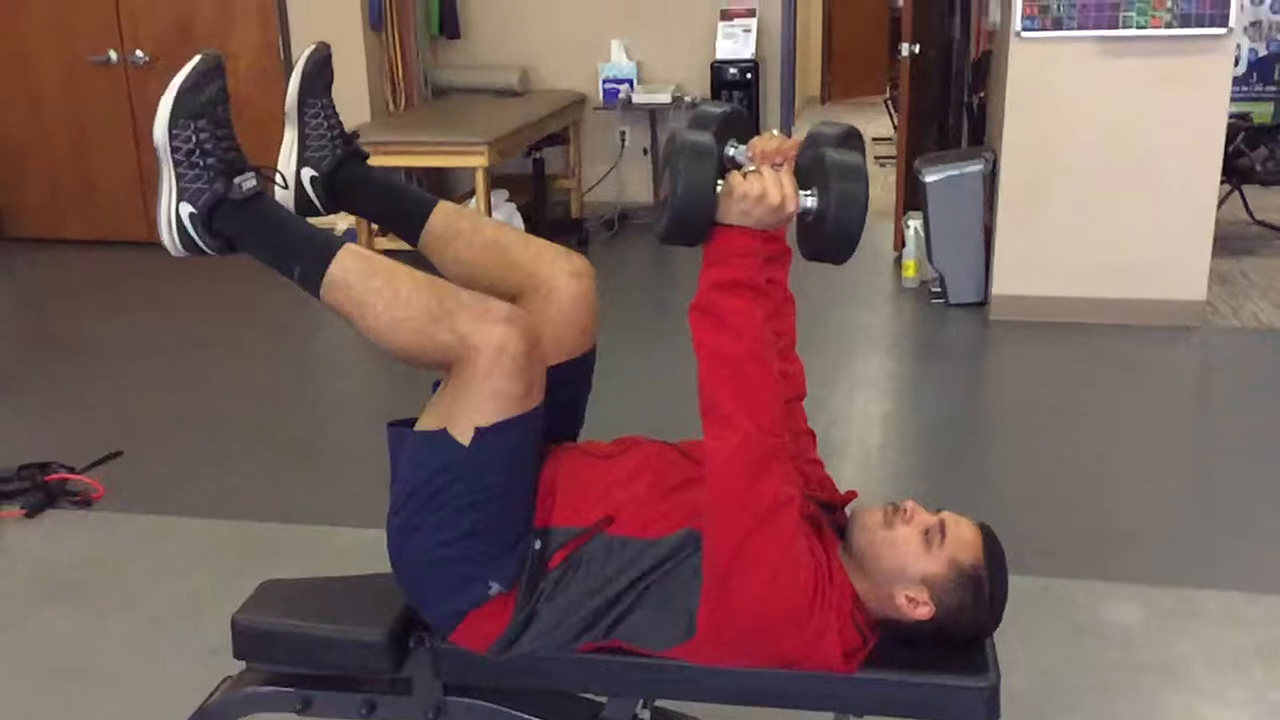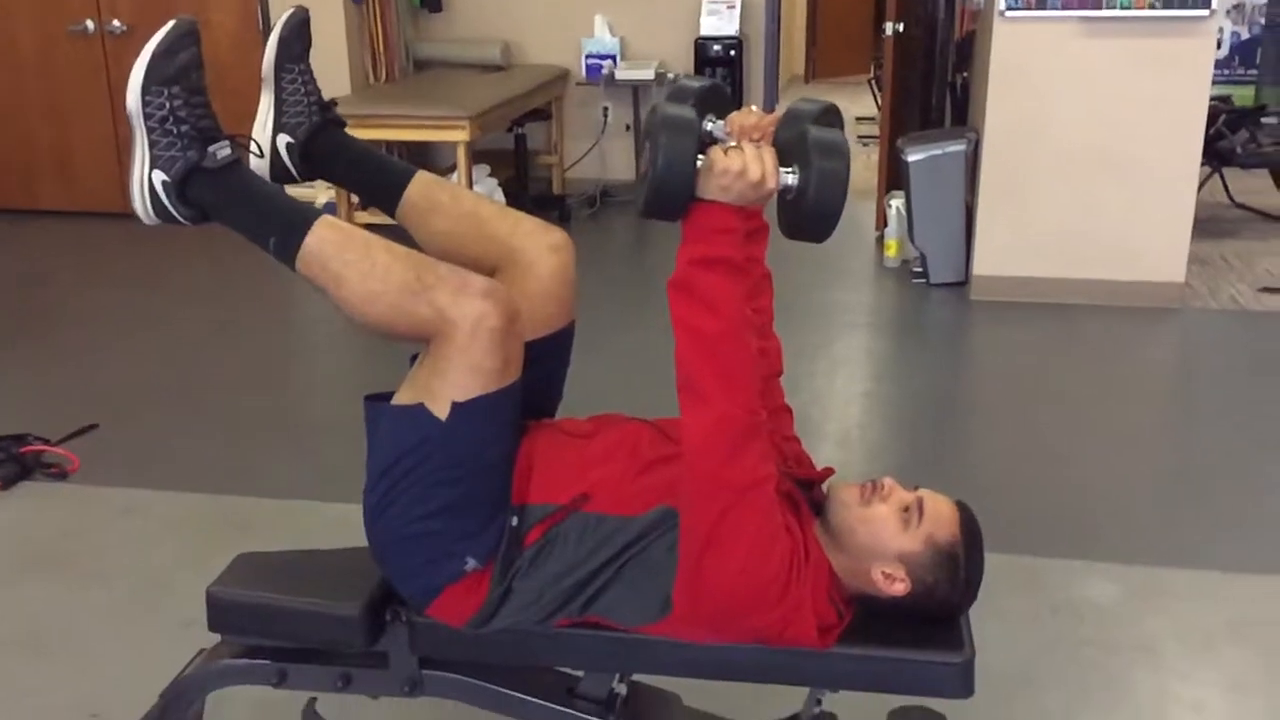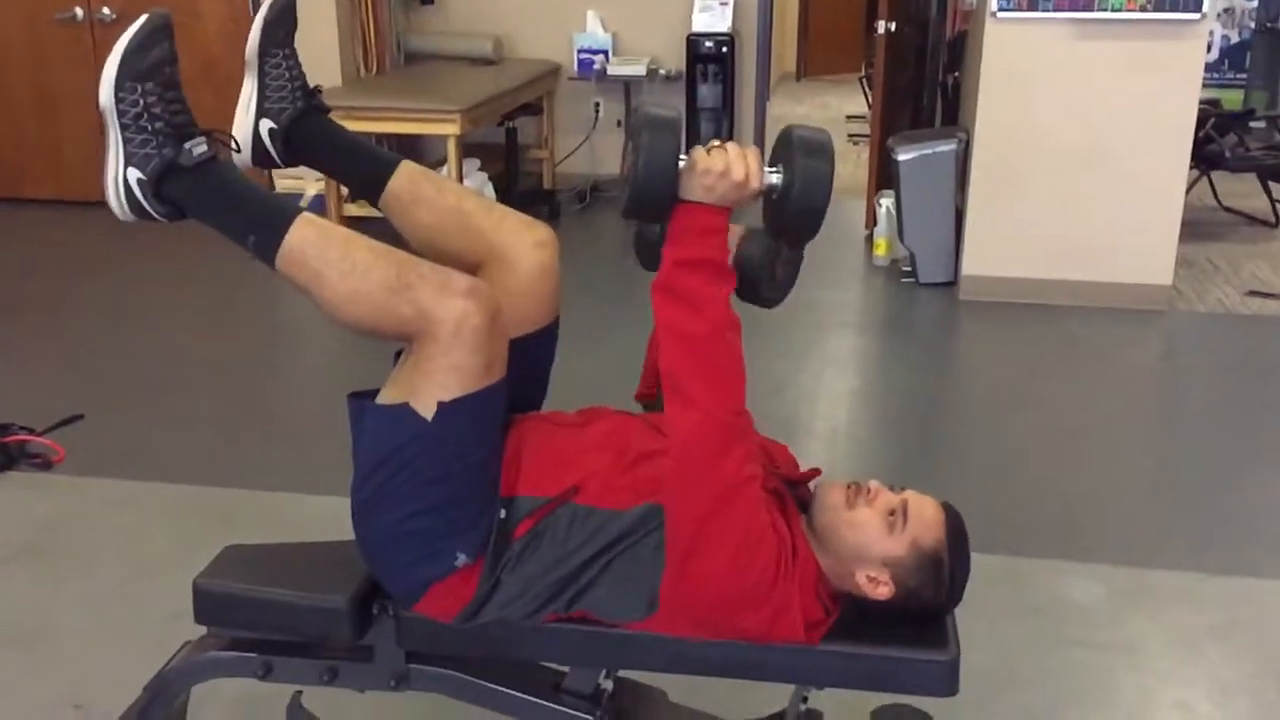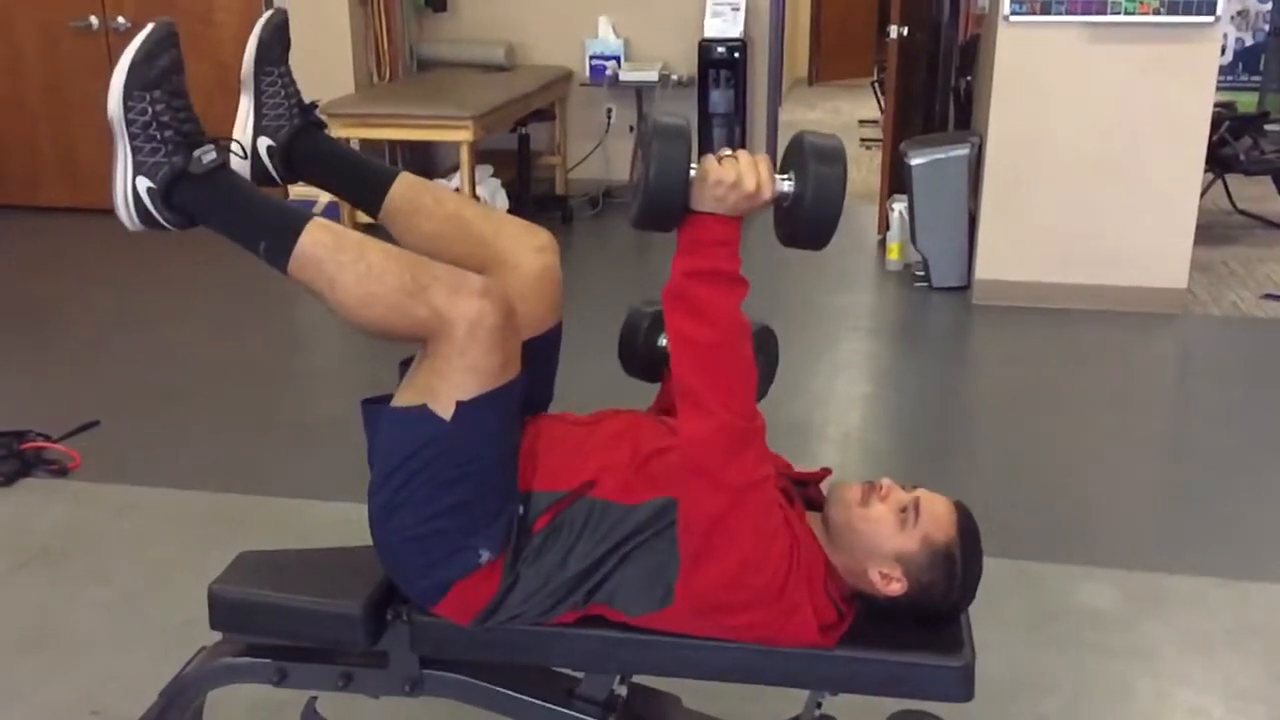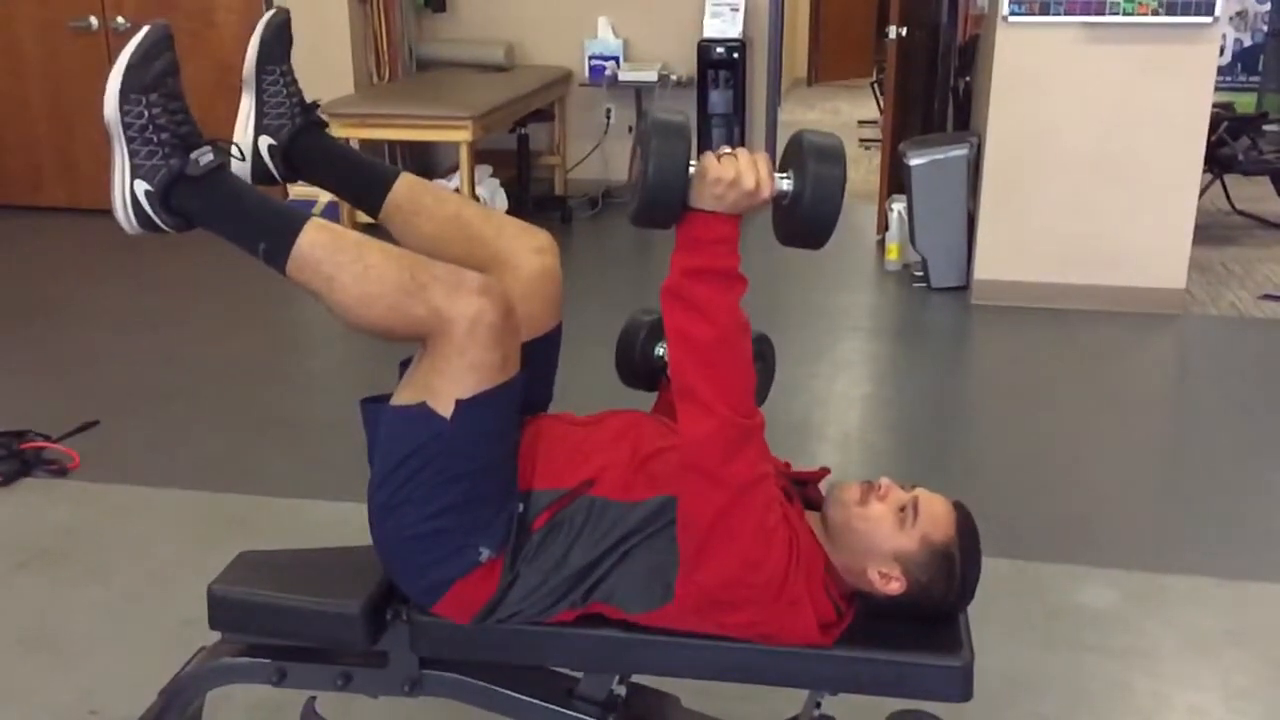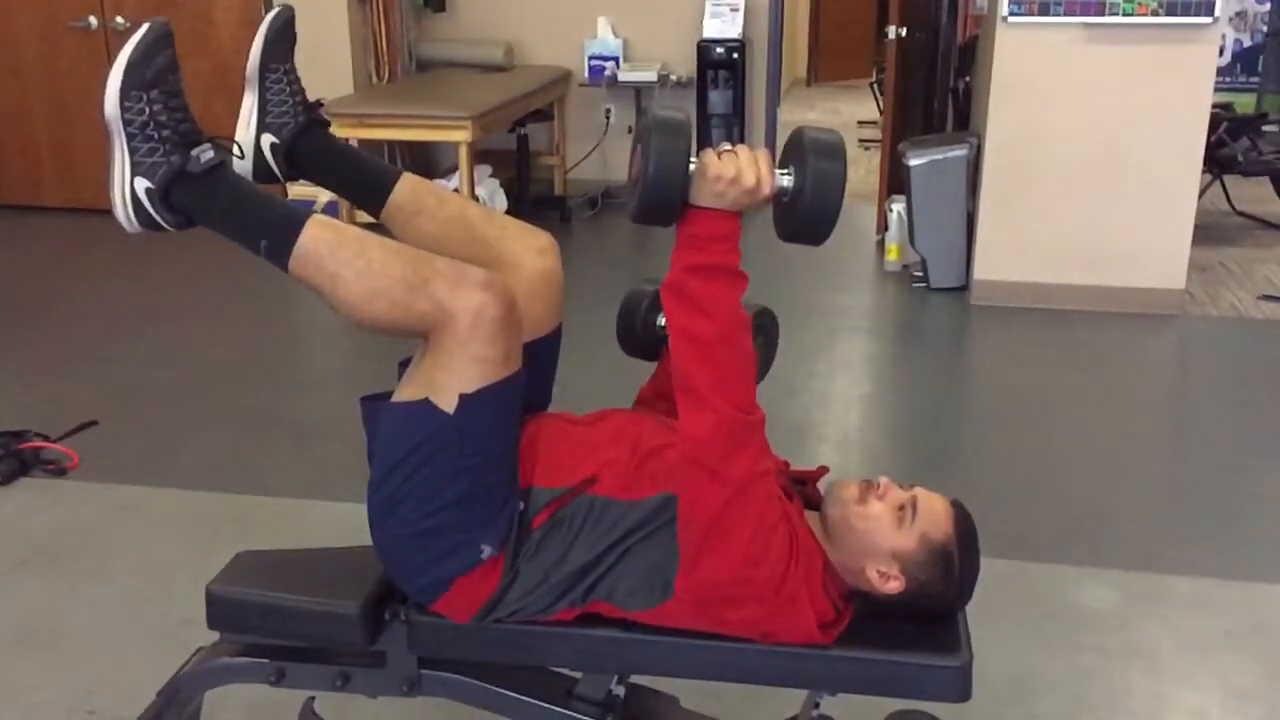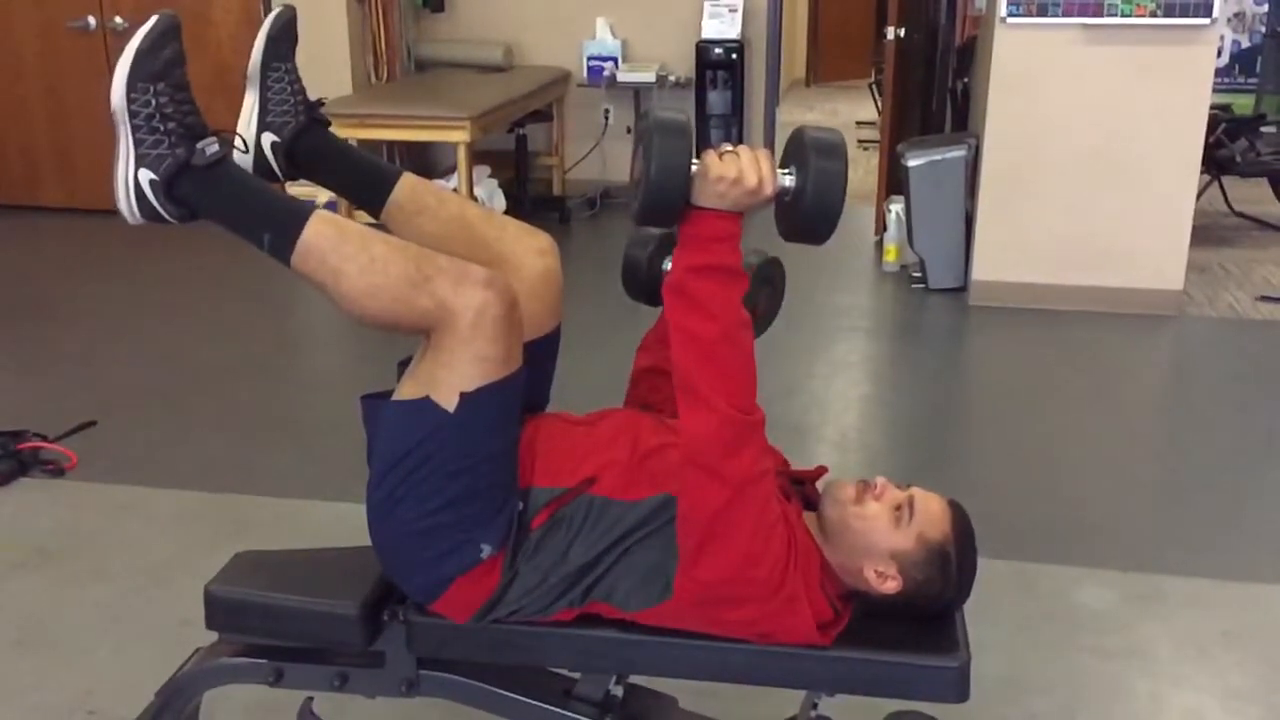
dt=0.7s
person 1, frame 1
left shoulder: (794, 610)
right shoulder: (817, 517)
left elbow: (745, 434)
right elbow: (772, 404)
left wrist: (740, 238)
right wrist: (763, 232)
left hip: (486, 585)
right hip: (534, 501)
left knee: (496, 333)
right knee: (561, 281)
left ankle: (226, 207)
right ankle: (332, 174)
person 1, frame 2
left shoulder: (768, 588)
right shoulder: (794, 495)
left elbow: (723, 413)
right elbow: (750, 381)
left wrist: (720, 215)
right wrist: (742, 213)
left hip: (462, 559)
right hip: (511, 478)
left knee: (476, 307)
right knee: (542, 256)
left ankle: (197, 179)
right ankle: (305, 144)
person 1, frame 3
left shoulder: (757, 581)
right shoulder: (771, 491)
left elbow: (705, 417)
right elbow: (681, 398)
left wrist: (701, 219)
right wrist: (699, 256)
left hip: (451, 551)
right hip: (496, 469)
left knee: (457, 308)
right knee: (527, 252)
left ankle: (177, 173)
right ankle: (292, 128)
person 1, frame 4
left shoulder: (770, 582)
right shoulder: (782, 504)
left elbow: (719, 427)
right elbow: (692, 431)
left wrist: (712, 225)
left hip: (463, 555)
right hip: (506, 475)
left knee: (473, 305)
right knee: (526, 256)
left ankle: (184, 181)
right ankle: (286, 144)
person 1, frame 5
left shoulder: (769, 577)
right shoulder: (783, 509)
left elbow: (719, 424)
right elbow: (691, 433)
left wrist: (712, 224)
left hip: (464, 550)
right hip: (510, 475)
left knee: (472, 307)
right knee: (528, 259)
left ankle: (183, 183)
right ankle: (289, 142)
person 1, frame 6
left shoulder: (770, 577)
right shoulder: (777, 504)
left elbow: (721, 420)
right elbow: (672, 427)
left wrist: (712, 221)
right wrist: (689, 336)
left hip: (463, 550)
right hip: (505, 478)
left knee: (475, 301)
right knee: (529, 259)
left ankle: (183, 183)
right ankle: (290, 142)
person 1, frame 7
left shoulder: (767, 578)
right shoulder: (773, 503)
left elbow: (719, 419)
right elbow: (660, 411)
left wrist: (713, 223)
right wrist: (689, 295)
left hip: (459, 548)
right hip: (503, 476)
left knee: (476, 299)
right knee: (527, 260)
left ankle: (186, 176)
right ankle: (291, 141)
